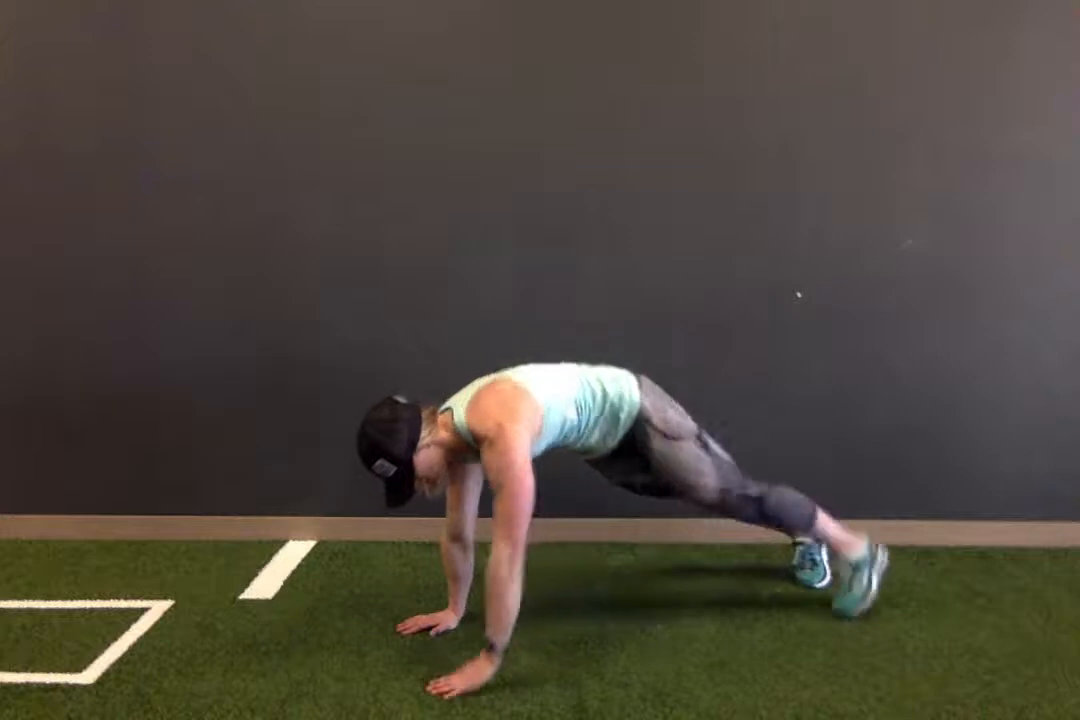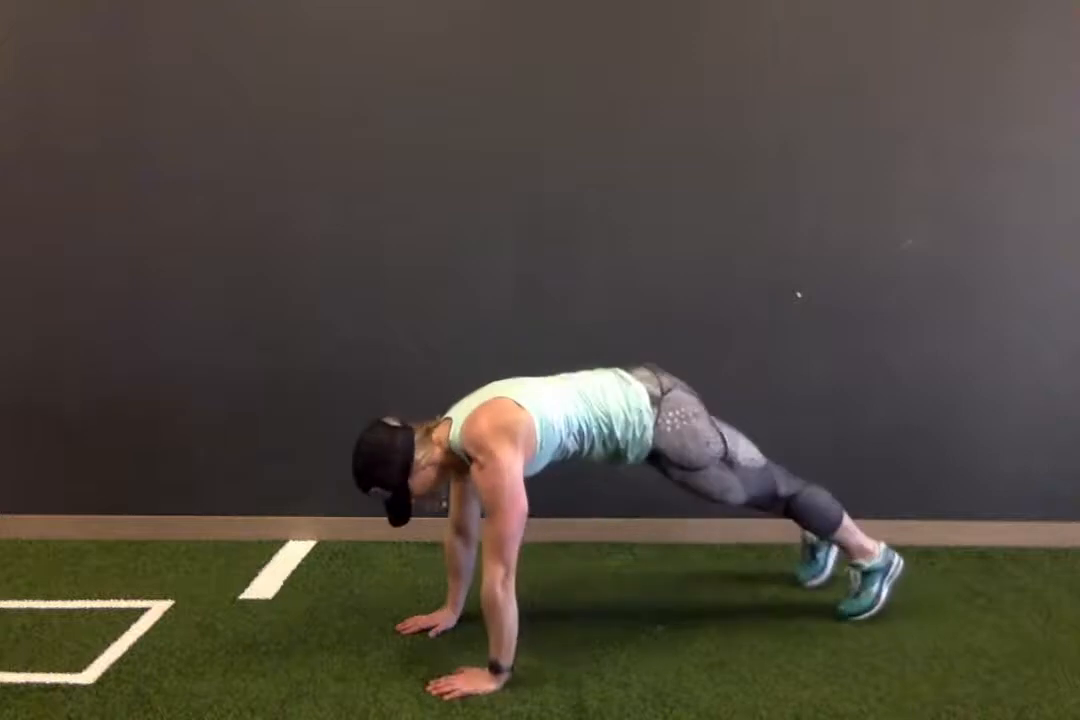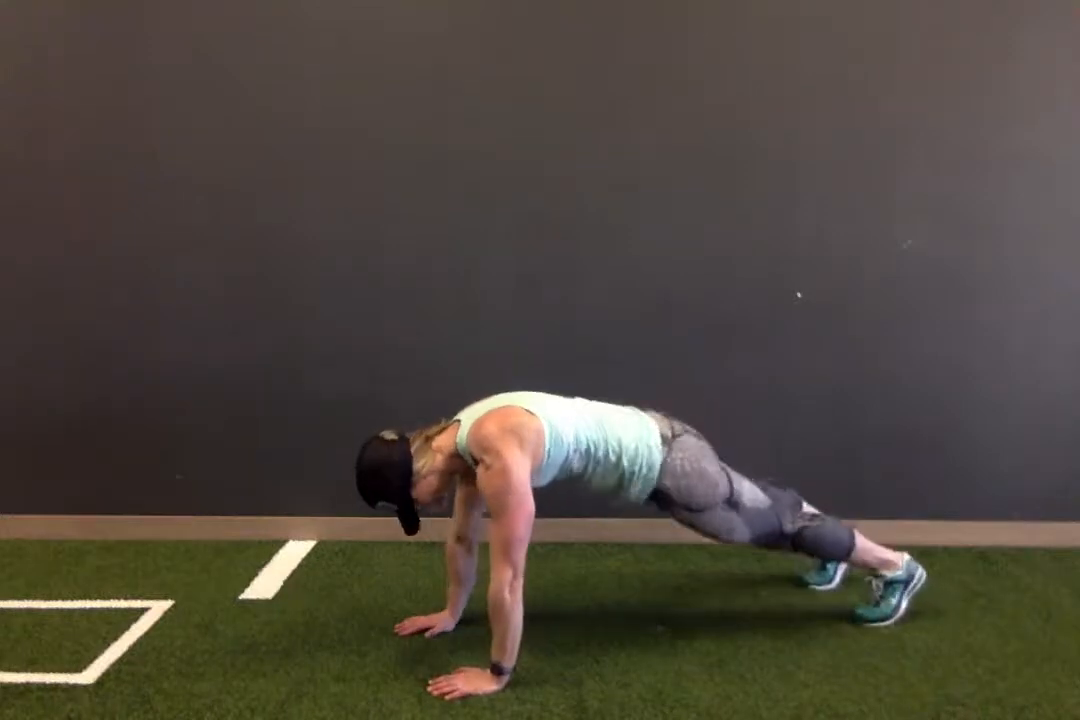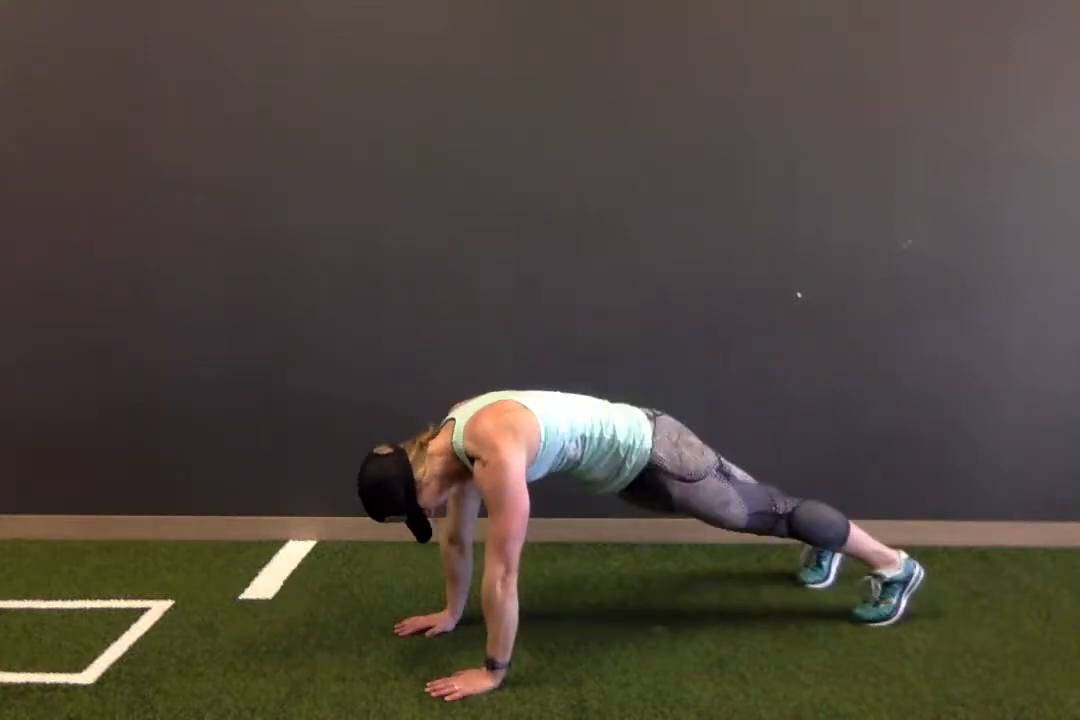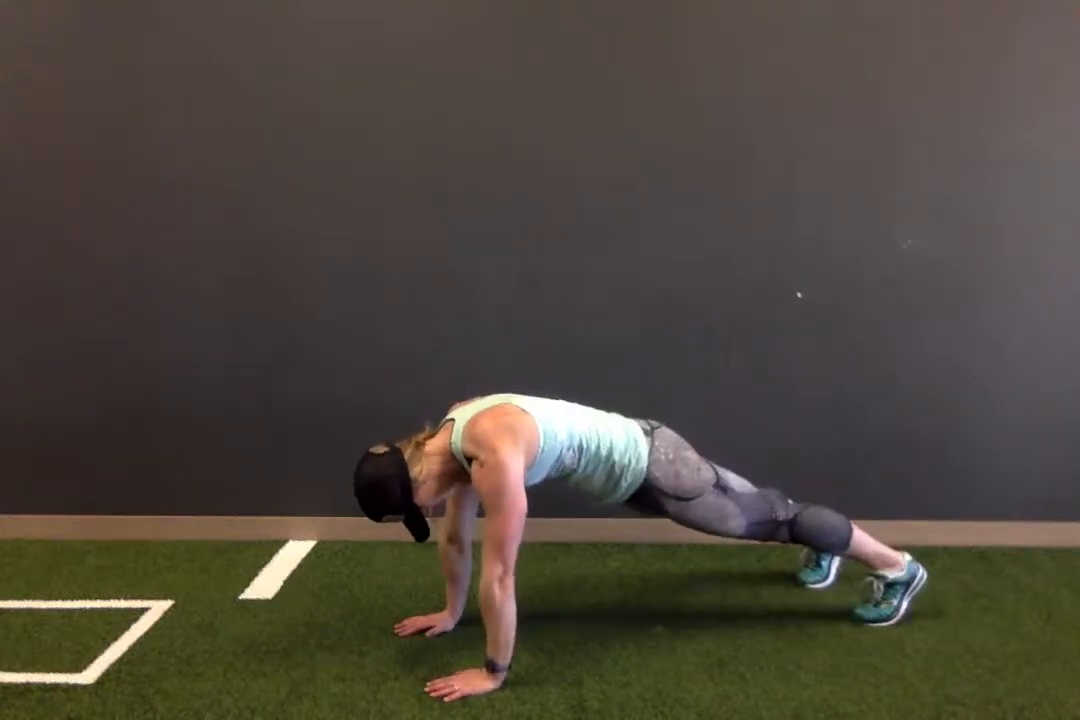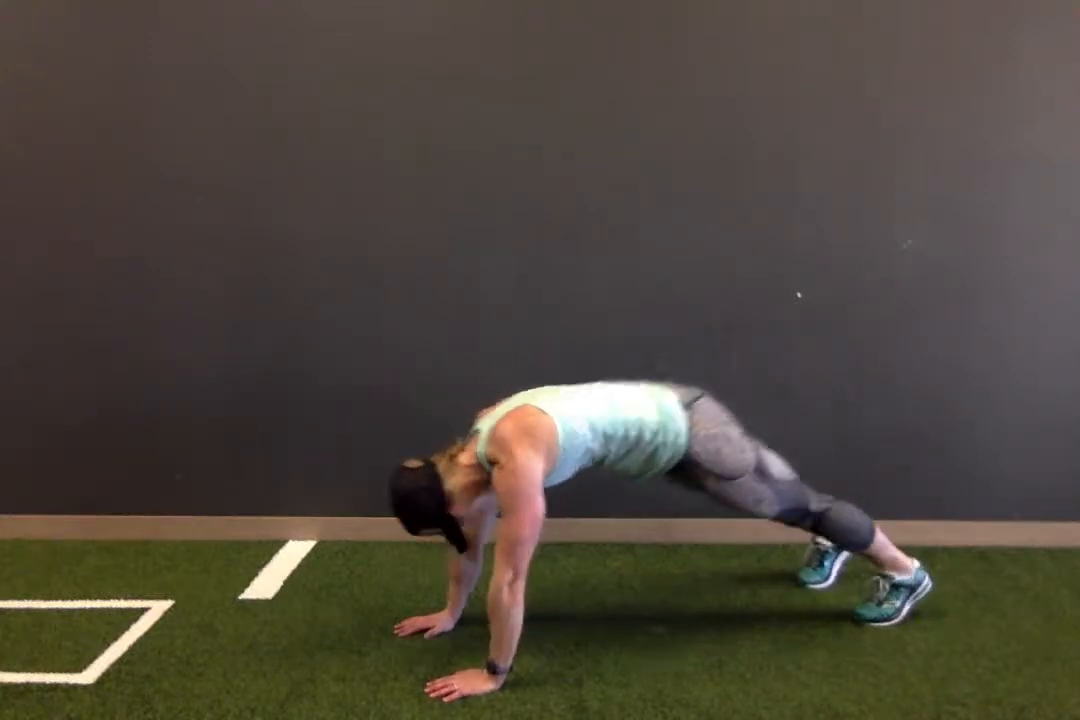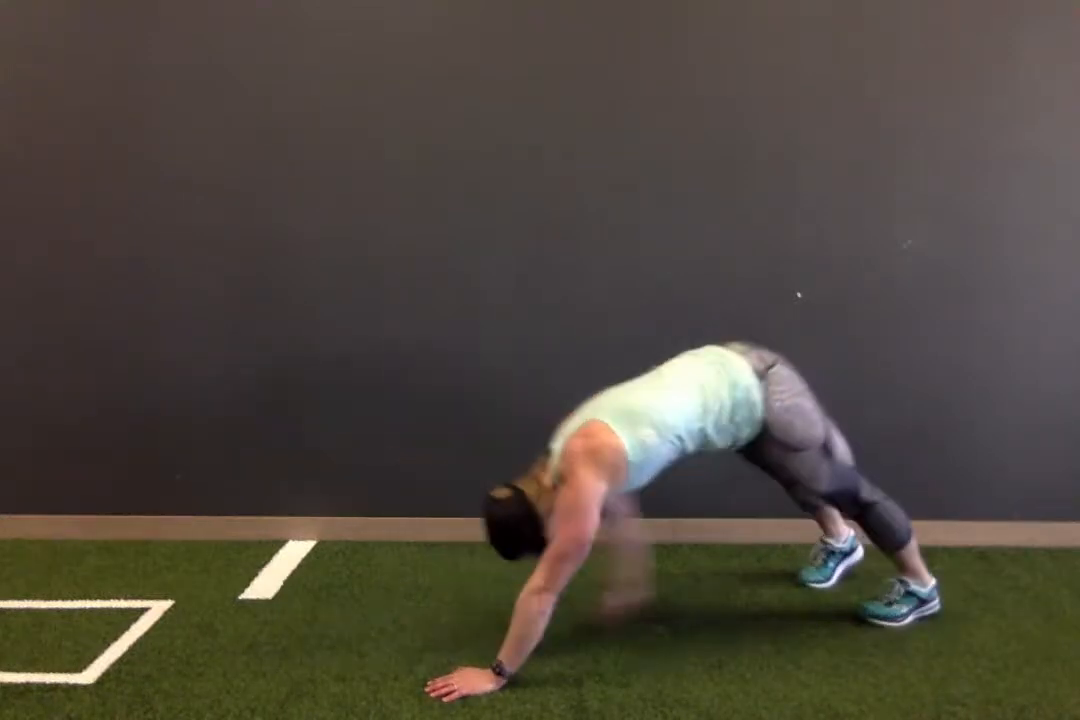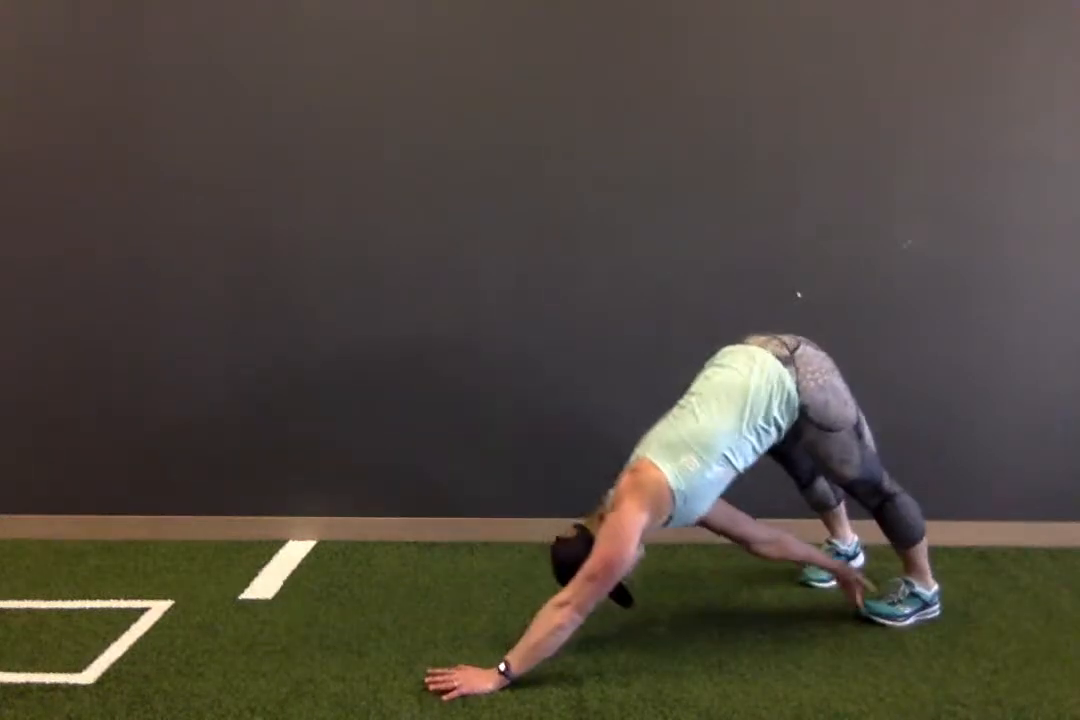
dt=0.3s
person 1, frame 1
left shoulder: (498, 429)
right shoulder: (454, 430)
left elbow: (510, 550)
right elbow: (457, 535)
left wrist: (490, 656)
right wrist: (453, 609)
left hip: (632, 409)
right hip: (604, 438)
left knee: (731, 492)
right knee: (700, 488)
left ankle: (857, 551)
right ankle: (807, 541)
person 1, frame 2
left shoulder: (490, 451)
right shoulder: (454, 434)
left elbow: (500, 571)
right elbow: (462, 530)
left wrist: (496, 673)
right wrist: (451, 610)
left hip: (656, 418)
right hip: (634, 391)
left knee: (765, 487)
right knee: (748, 481)
left ankle: (873, 559)
right ankle: (817, 537)
person 1, frame 3
left shoulder: (497, 454)
right shoulder: (459, 439)
left elbow: (508, 574)
right elbow: (463, 537)
left wrist: (496, 674)
right wrist: (450, 612)
left hip: (662, 458)
right hip: (646, 440)
left knee: (766, 525)
right knee: (753, 502)
left ankle: (894, 569)
right ankle: (812, 518)
person 1, frame 4
left shoulder: (493, 451)
right shoulder: (453, 440)
left elbow: (501, 571)
right elbow: (457, 538)
left wrist: (493, 670)
right wrist: (451, 612)
left hip: (647, 449)
right hip: (628, 460)
left knee: (760, 510)
right knee: (744, 499)
left ankle: (893, 568)
right ankle: (823, 543)
person 1, frame 5
left shoulder: (491, 452)
right shoulder: (453, 437)
left elbow: (498, 572)
right elbow: (454, 536)
left wrist: (493, 672)
right wrist: (451, 612)
left hip: (644, 463)
right hip: (627, 459)
left knee: (763, 515)
right knee: (748, 505)
left ankle: (897, 568)
right ankle: (821, 548)
person 1, frame 6
left shoulder: (514, 458)
right shoulder: (480, 443)
left elbow: (510, 577)
right elbow: (473, 536)
left wrist: (494, 673)
right wrist: (451, 611)
left hip: (683, 430)
right hip: (662, 415)
left knee: (794, 501)
right knee: (777, 494)
left ankle: (904, 572)
right ankle: (827, 546)
person 1, frame 7
left shoulder: (585, 479)
right shoulder: (570, 458)
left elbow: (544, 588)
right elbow: (621, 508)
left wrist: (497, 674)
right wrist: (631, 577)
left hip: (759, 392)
right hip: (727, 370)
left knee: (846, 488)
right knee: (791, 469)
left ankle: (919, 586)
right ankle: (839, 544)
person 1, frame 8
left shoulder: (631, 514)
right shoulder: (655, 493)
left elbow: (569, 608)
right elbow: (751, 534)
right wrist: (829, 567)
left hip: (796, 378)
right hip: (757, 365)
left knee: (869, 484)
right knee: (800, 463)
left ankle: (922, 589)
right ankle: (844, 546)
